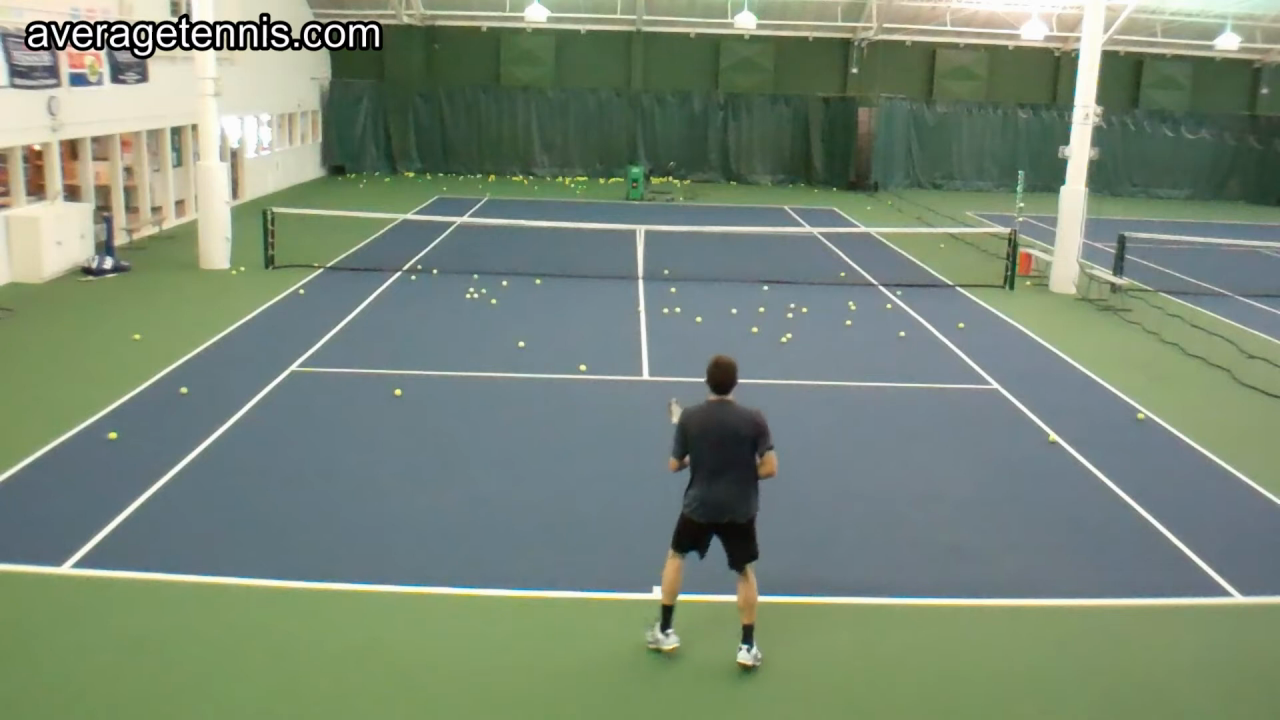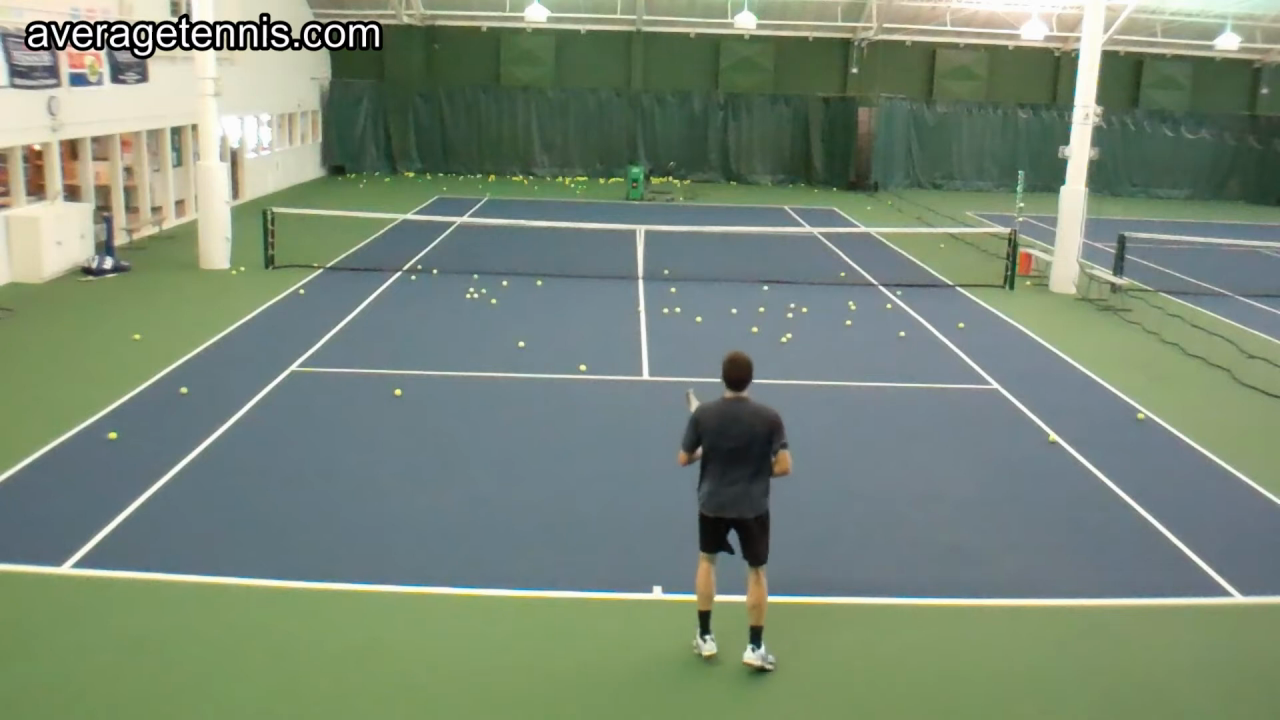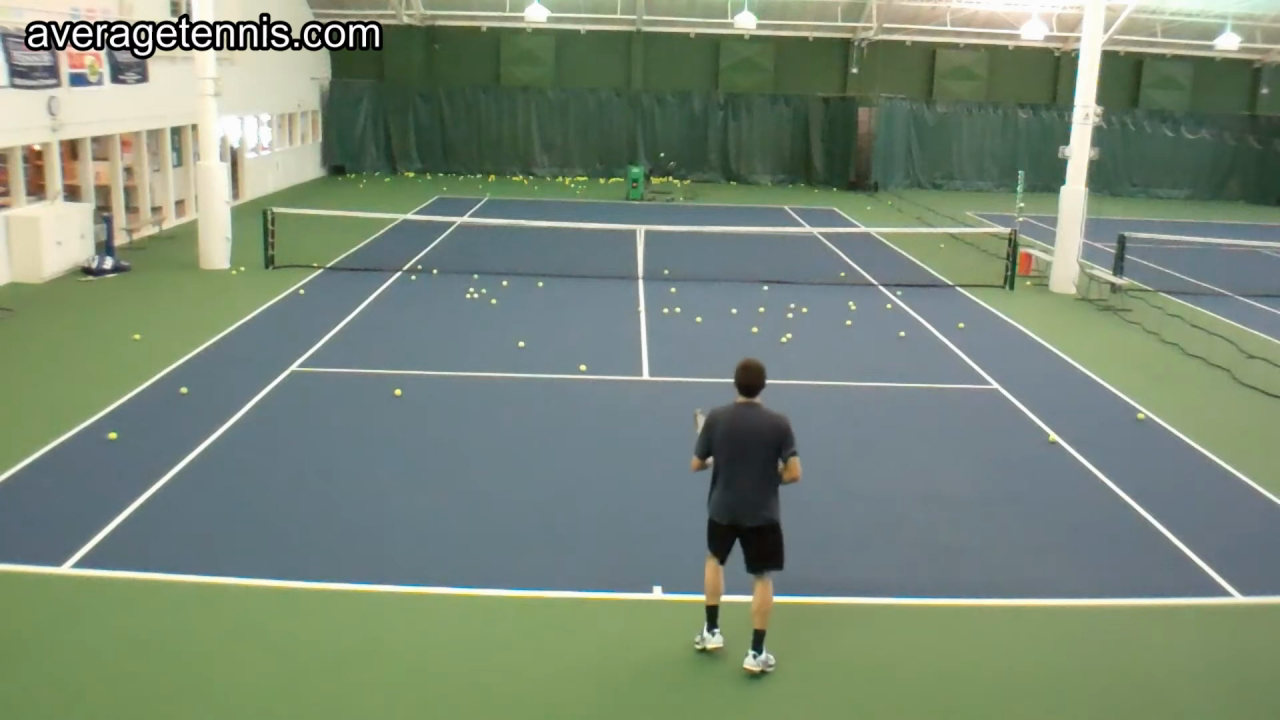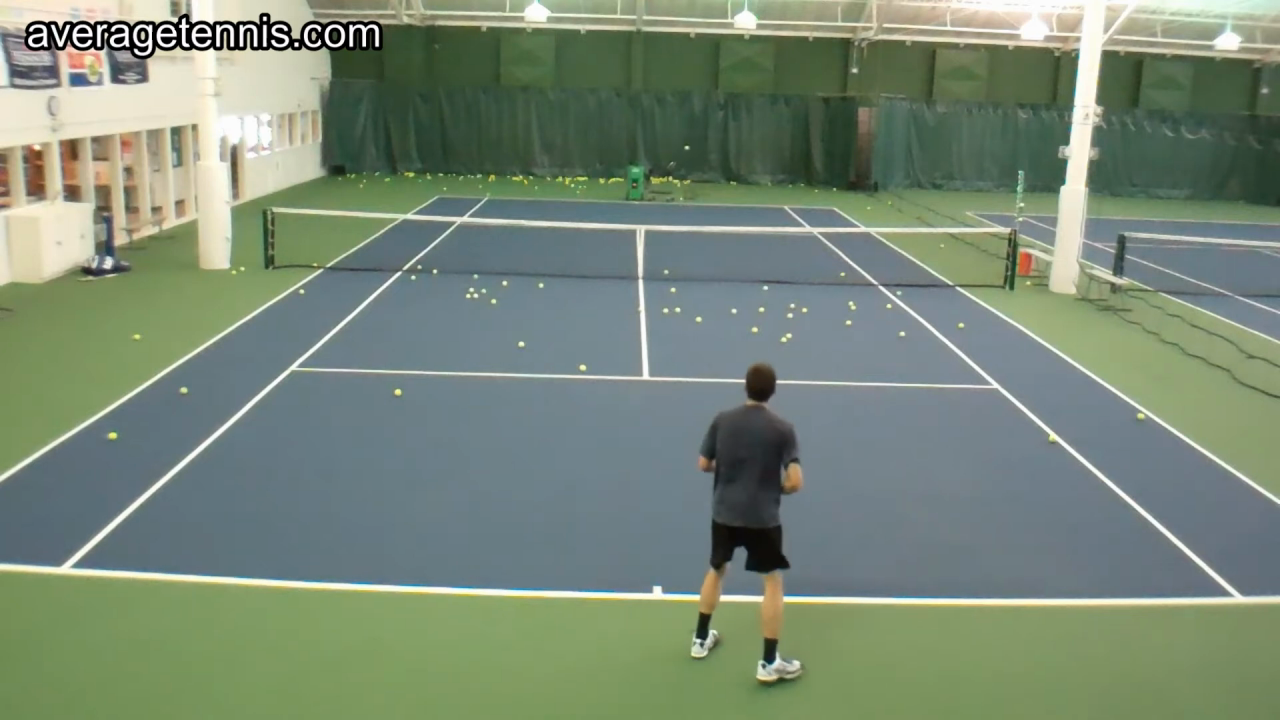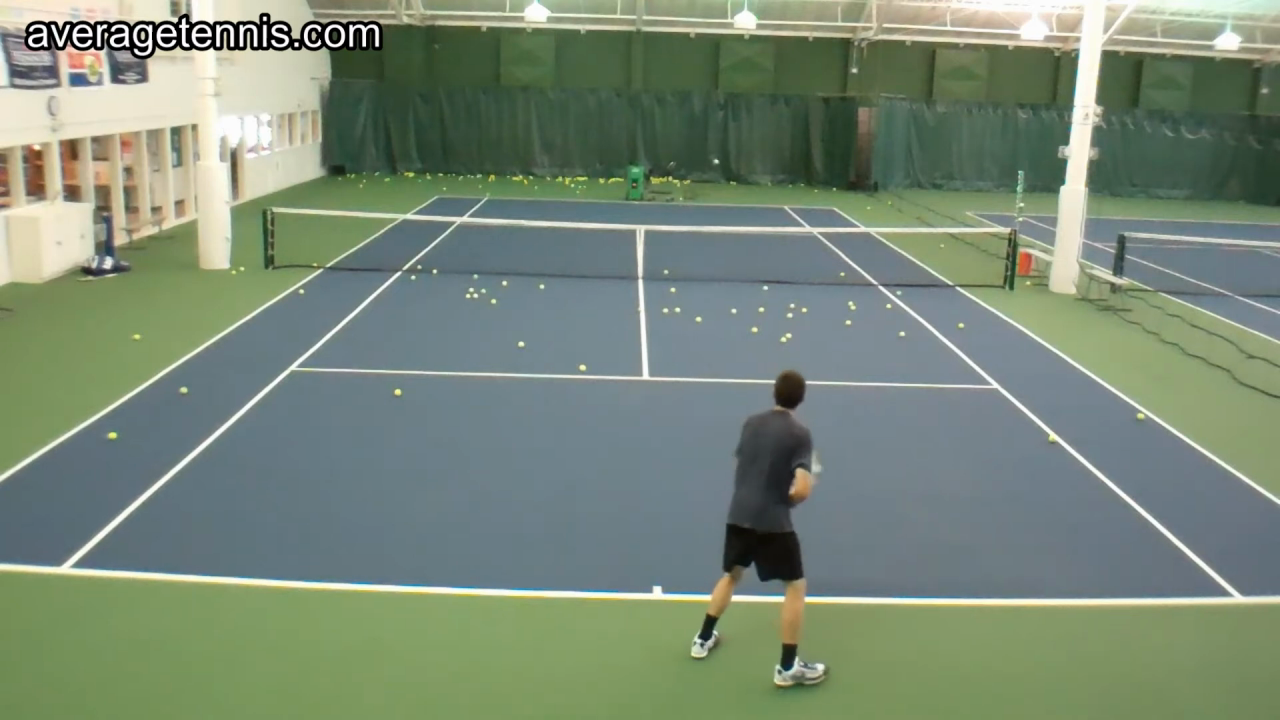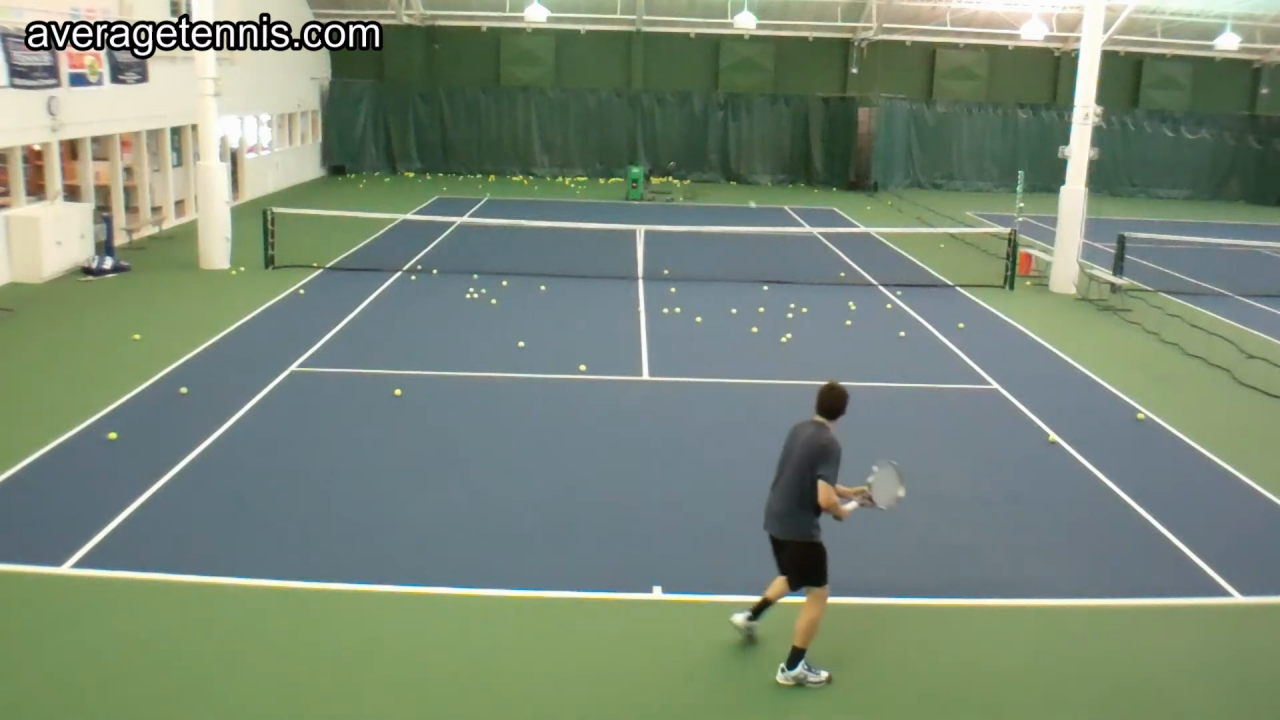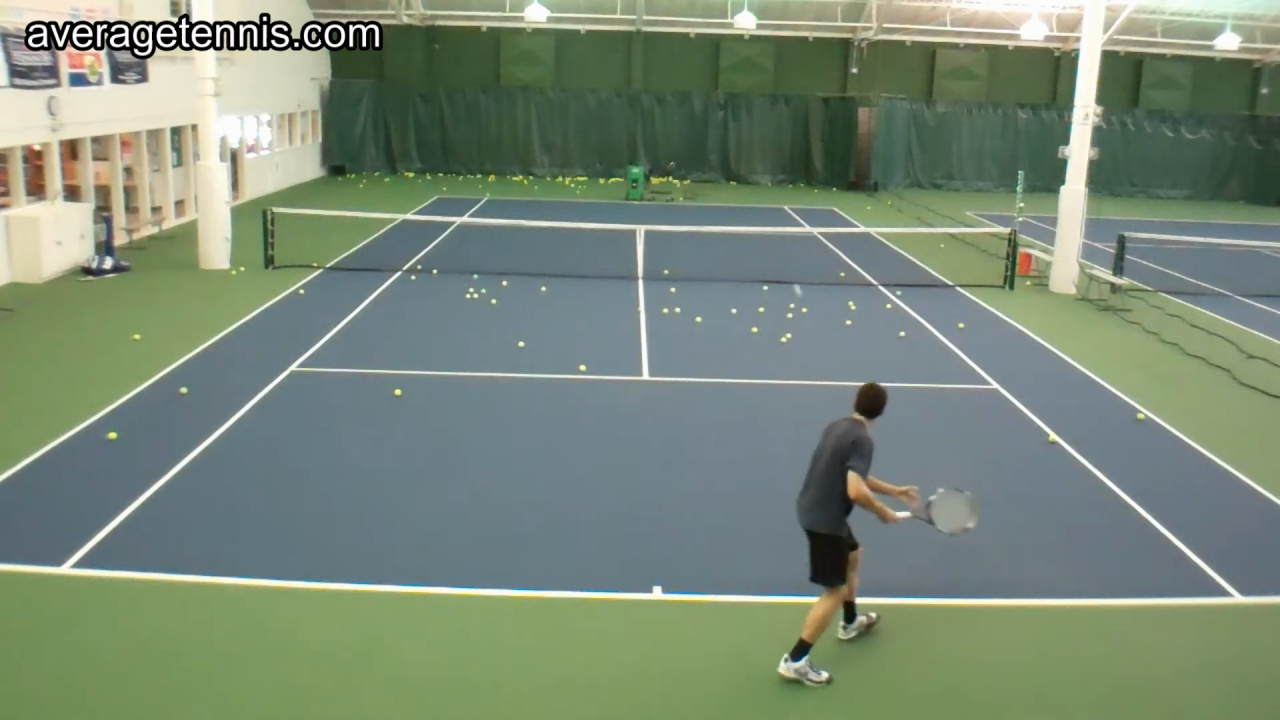
dt=0.2s
person 1, frame 1
left shoulder: (690, 417)
right shoulder: (754, 419)
left elbow: (675, 465)
right elbow: (769, 468)
right wrist: (745, 473)
left hip: (699, 506)
right hip: (740, 509)
left knee: (675, 557)
right knee: (745, 572)
left ankle: (665, 631)
right ankle: (748, 647)
person 1, frame 2
left shoulder: (703, 413)
right shoulder: (769, 417)
left elbow: (684, 459)
right elbow: (783, 467)
left hip: (713, 502)
right hip: (753, 506)
left knee: (706, 561)
right knee: (756, 571)
left ankle: (705, 637)
right ankle: (755, 648)
person 1, frame 3
left shoulder: (715, 418)
right shoulder: (779, 423)
left elbow: (696, 465)
right elbow: (793, 473)
left hip: (722, 509)
right hip: (763, 513)
left knee: (714, 559)
right knee: (763, 578)
left ankle: (712, 631)
right ankle: (756, 653)
person 1, frame 4
left shoulder: (722, 420)
right shoulder: (782, 429)
left elbow: (704, 465)
right elbow: (794, 482)
right wrist: (772, 487)
left hip: (725, 511)
right hip: (763, 516)
left knee: (716, 570)
right knee: (773, 582)
left ankle: (701, 639)
right ankle: (769, 662)
person 1, frame 5
left shoulder: (752, 423)
right shoulder: (799, 434)
right elbow: (802, 489)
right wrist: (786, 498)
left hip: (739, 515)
right hip: (773, 521)
left knee: (732, 574)
right knee: (796, 587)
left ankle: (703, 639)
right ankle: (788, 667)
person 1, frame 6
left shoulder: (798, 430)
right shoulder: (829, 444)
right elbow: (825, 499)
left wrist: (850, 492)
right wrist: (841, 511)
left hip: (776, 518)
right hip: (799, 527)
left knee: (793, 576)
right knee: (818, 594)
left ankle: (749, 617)
right ankle: (792, 668)
person 1, frame 7
left shoulder: (837, 426)
right shoulder: (862, 440)
right elbow: (856, 490)
left wrist: (896, 491)
right wrist: (883, 512)
left hip: (812, 510)
right hip: (826, 519)
left knee: (853, 556)
right knee: (836, 590)
left ankle: (850, 622)
right ankle: (795, 661)
